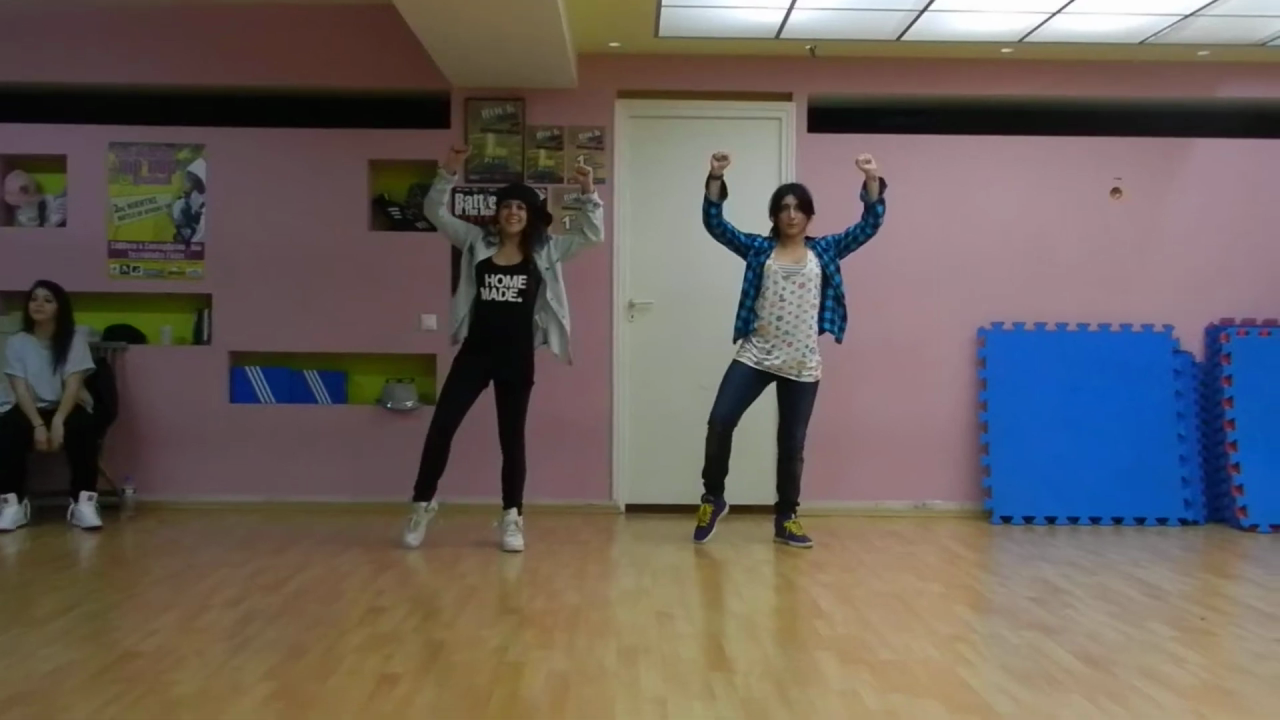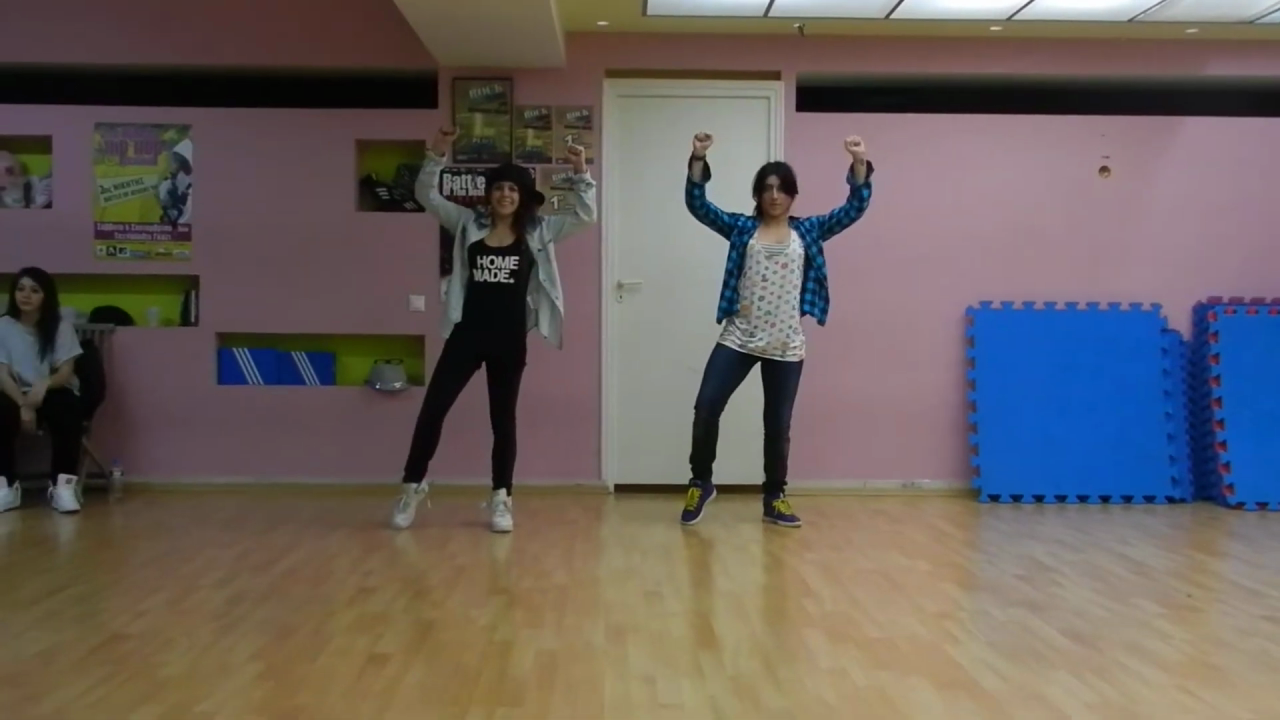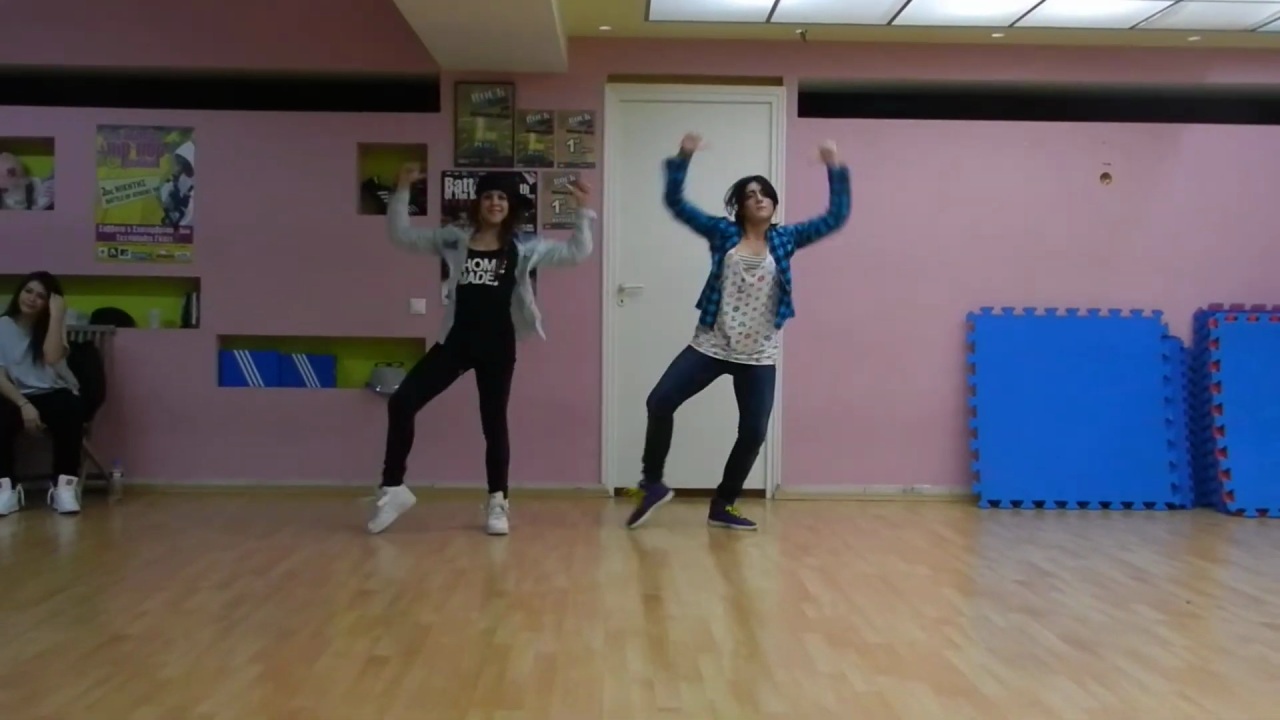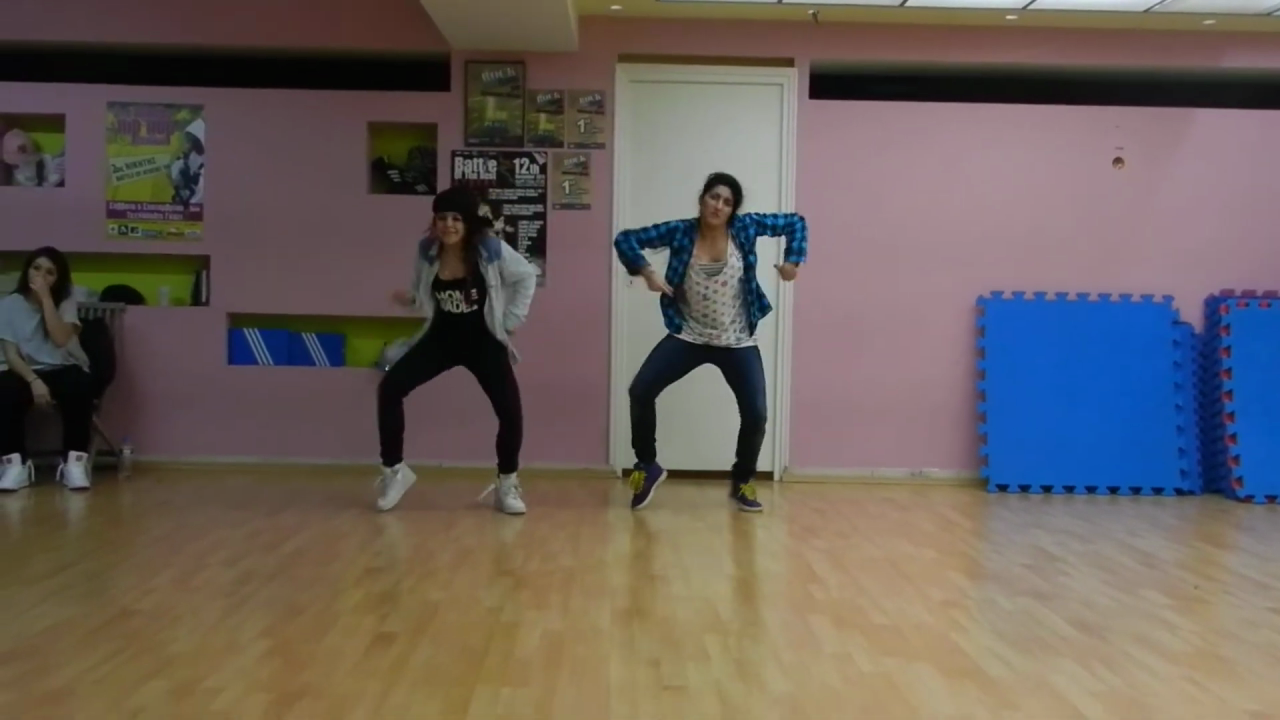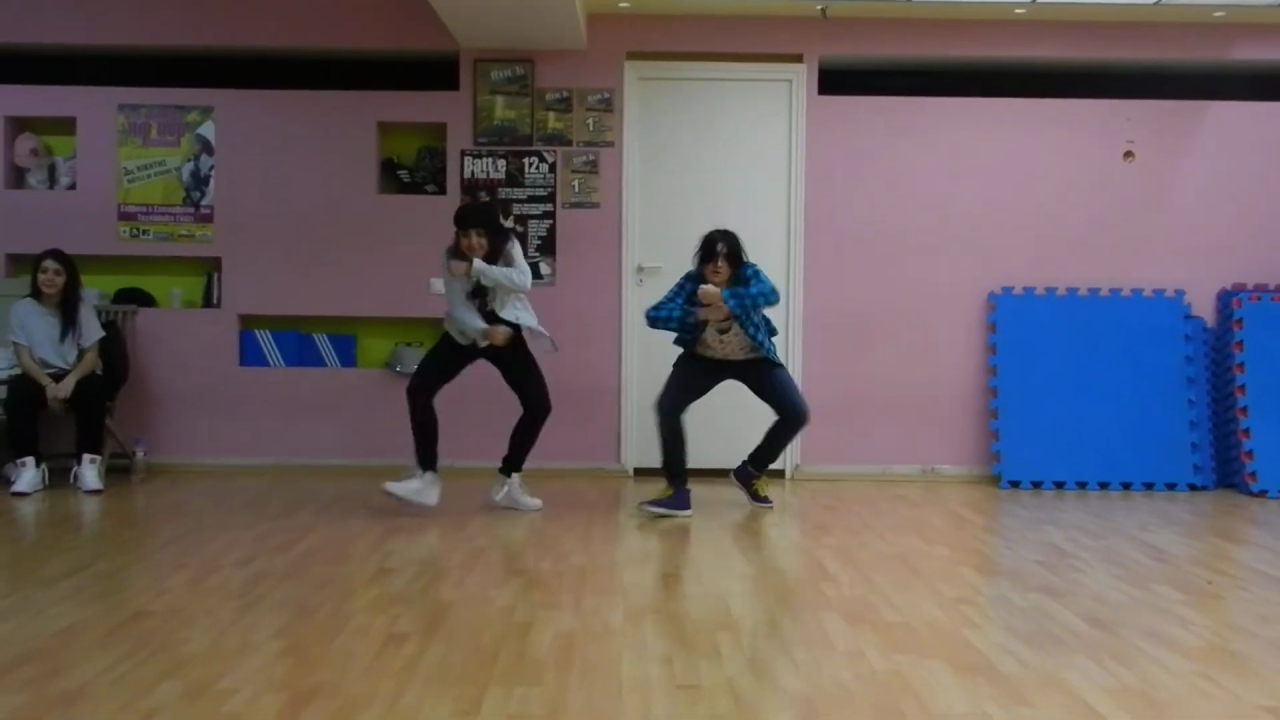
dt=1s
person 1, frame 1
left shoulder: (825, 251)
right shoulder: (759, 249)
left elbow: (869, 225)
right elbow: (715, 224)
left wrist: (872, 180)
right wrist: (716, 179)
left hip: (803, 365)
right hip: (756, 357)
left knee: (792, 443)
right knee: (720, 422)
left ankle: (786, 519)
right ankle: (713, 498)
person 1, frame 2
left shoulder: (808, 231)
right shoulder: (742, 228)
left elbow: (854, 208)
right elbow: (697, 204)
left wrist: (859, 162)
right wrist: (698, 158)
left hip: (786, 345)
right hip: (738, 338)
left knee: (778, 424)
right knee: (706, 407)
left ankle: (774, 498)
right ankle: (701, 484)
person 1, frame 3
left shoulder: (785, 239)
right shoulder: (723, 234)
left elbow: (835, 217)
right elbow: (676, 203)
left wrist: (835, 169)
right wrist: (682, 158)
left hip: (758, 356)
right hip: (711, 346)
left knee: (753, 434)
right knee: (659, 403)
left ankle: (723, 504)
right ankle: (652, 485)
person 1, frame 4
left shoulder: (745, 228)
right shoulder: (680, 231)
left elbow: (795, 222)
right elbow: (626, 239)
left wrist: (794, 260)
right wrist: (644, 269)
left hip: (737, 341)
right hip: (688, 336)
left knee: (756, 414)
right knee: (641, 390)
left ankle: (742, 482)
right ankle: (647, 466)
person 1, frame 5
left shoulder: (748, 274)
right shoulder: (692, 283)
left elbow: (770, 294)
right elbow: (655, 315)
left wrist: (723, 297)
right wrist: (701, 314)
left hip: (754, 359)
right hip: (705, 359)
left knee: (797, 413)
right knee: (667, 407)
left ankle: (751, 471)
right ankle: (677, 491)
person 2, frame 1
left shoulder: (546, 249)
right shoulder: (477, 241)
left elbow: (592, 234)
right elbow: (435, 212)
left wrist: (588, 193)
right wrist: (448, 173)
left hip: (517, 356)
right hip: (475, 352)
left knee: (512, 438)
right knee: (441, 427)
left ankle: (512, 519)
right ankle: (422, 506)
person 2, frame 2
left shoulder: (538, 231)
right shoulder: (469, 224)
left elbow: (585, 214)
right elbow: (427, 195)
left wrist: (581, 173)
right wrist: (436, 156)
left hip: (509, 338)
right hip: (467, 333)
left knee: (503, 418)
right knee: (432, 408)
left ankle: (501, 500)
right ankle: (412, 487)
person 2, frame 3
left shoulder: (525, 245)
right shoulder: (454, 239)
left elbow: (576, 252)
right elbow: (403, 235)
left wrist: (584, 210)
right wrist: (403, 191)
left hip: (498, 345)
right hip: (457, 341)
left knee: (494, 427)
right knee: (401, 404)
left ankle: (497, 503)
right ankle: (393, 489)
person 2, frame 4
left shoulder: (491, 249)
right shoulder: (427, 250)
left elbow: (526, 277)
left wrist: (512, 321)
right wrist: (410, 298)
left hip: (484, 340)
right hip: (442, 338)
left knee: (510, 412)
right knee: (390, 389)
left ankle: (507, 484)
right ankle: (394, 471)
person 2, frame 5
left shoulder: (508, 248)
right shoulder: (454, 257)
left elbow: (522, 282)
right elbow: (458, 309)
left wrist: (475, 267)
right wrist: (485, 332)
left hip: (506, 332)
right hip: (464, 334)
left knee: (540, 405)
right knee: (418, 390)
left ankle: (509, 483)
right ankle: (427, 479)
person 3, frame 1
left shoulder: (75, 340)
left elbow: (73, 385)
right elbow: (20, 390)
left wrist: (58, 421)
right wrist: (38, 424)
left hip: (68, 408)
right hip: (31, 409)
left knee: (82, 428)
left ankle: (83, 502)
person 3, frame 2
left shoulder: (61, 326)
left elbow: (66, 372)
left wrist: (45, 383)
right wrist: (22, 403)
left hip: (53, 391)
left knee: (69, 410)
left ankle: (63, 485)
person 3, frame 3
left shoulder: (53, 326)
left elbow: (52, 357)
left wrist: (56, 314)
right wrist: (24, 405)
left hip: (54, 394)
left knee: (70, 410)
left ankle: (65, 486)
person 3, frame 4
left shoulder: (66, 302)
left elbow: (60, 339)
left wrist: (45, 296)
right wrist: (34, 381)
left hip: (64, 370)
right hip: (27, 372)
left knee: (80, 386)
left ankle: (75, 462)
person 3, frame 5
left shoulder: (82, 308)
right shoulder: (22, 309)
left elbow: (91, 355)
right elbow: (24, 358)
left wrist: (71, 379)
right wrist: (47, 384)
left hip: (75, 376)
right hip: (40, 376)
left knee: (94, 389)
right knee: (17, 391)
left ankle: (88, 465)
right ankle: (29, 467)
